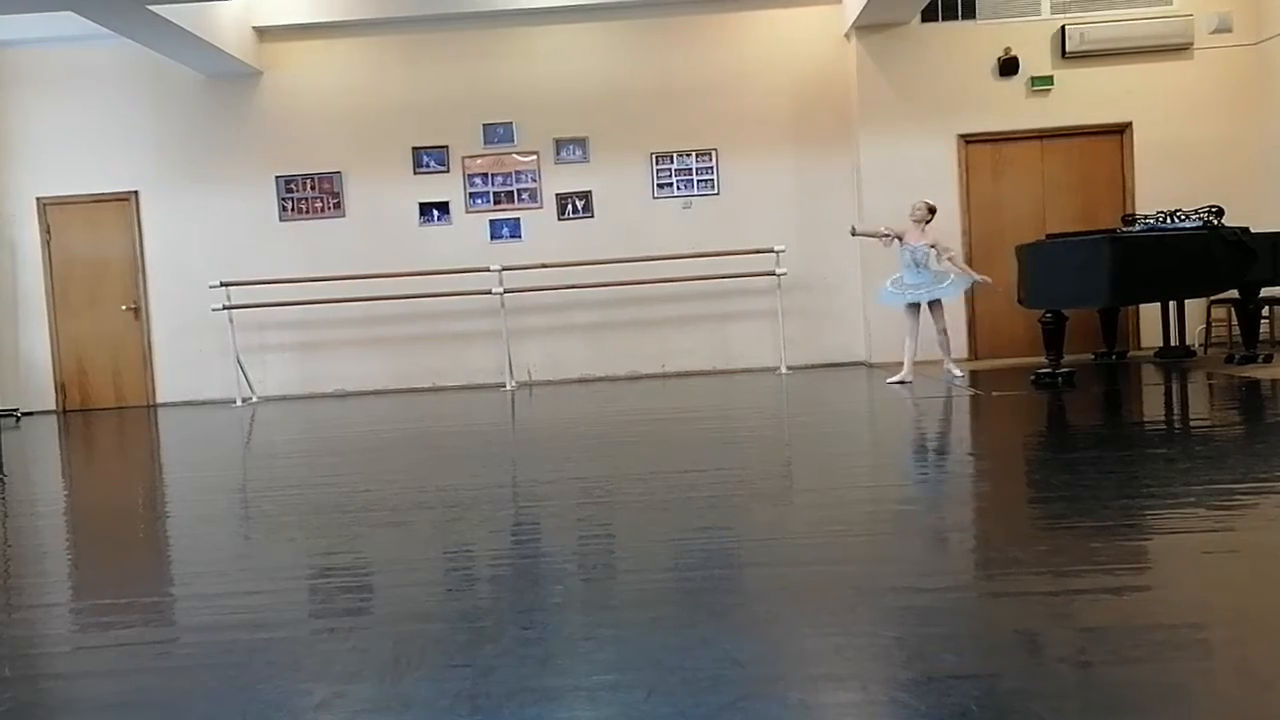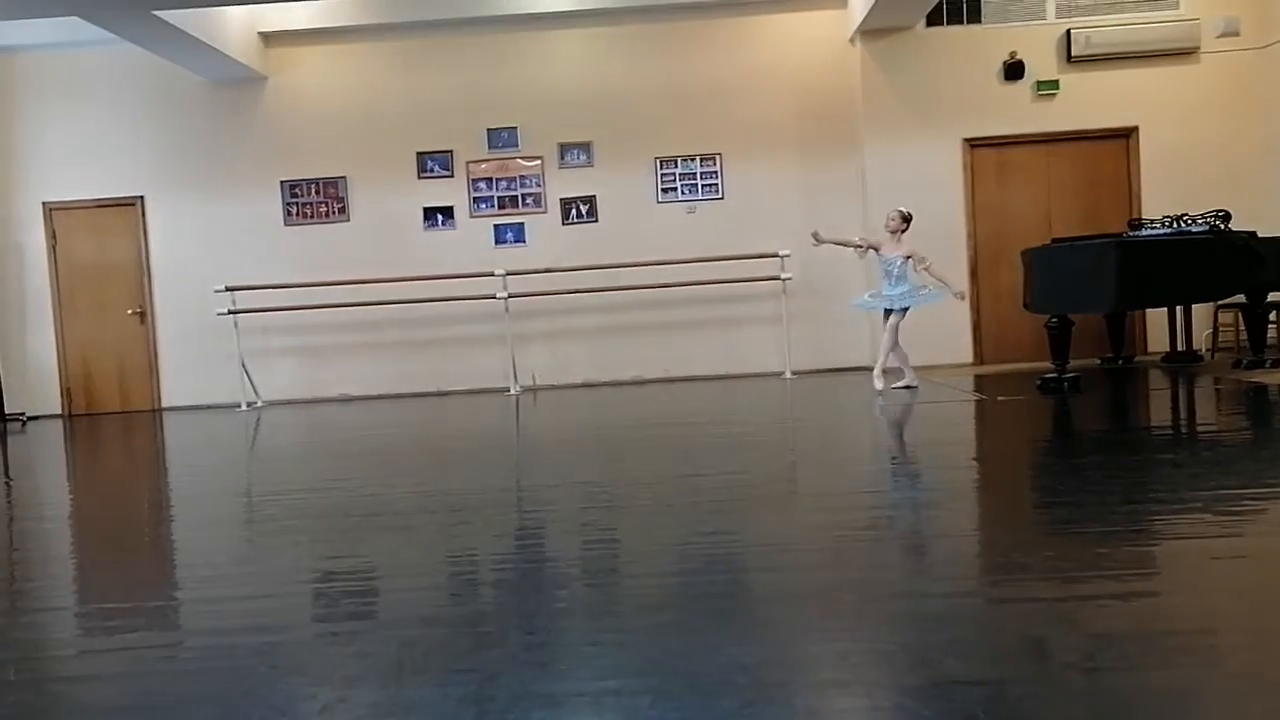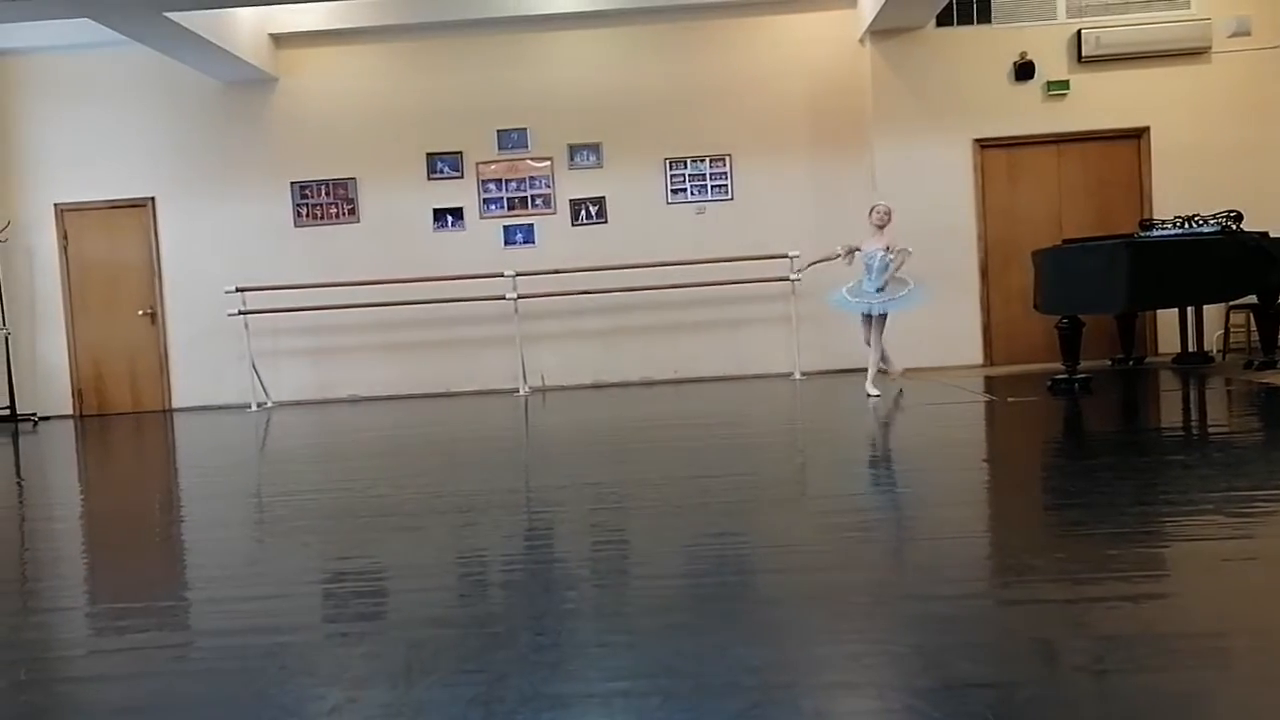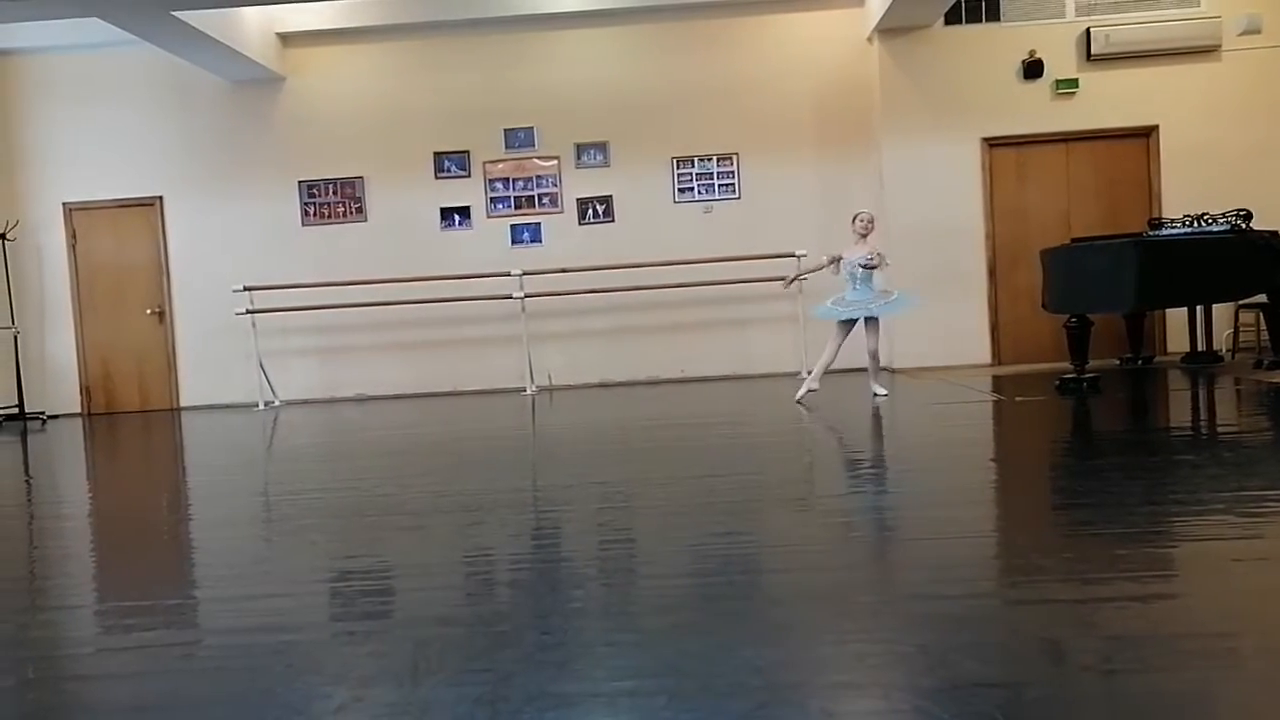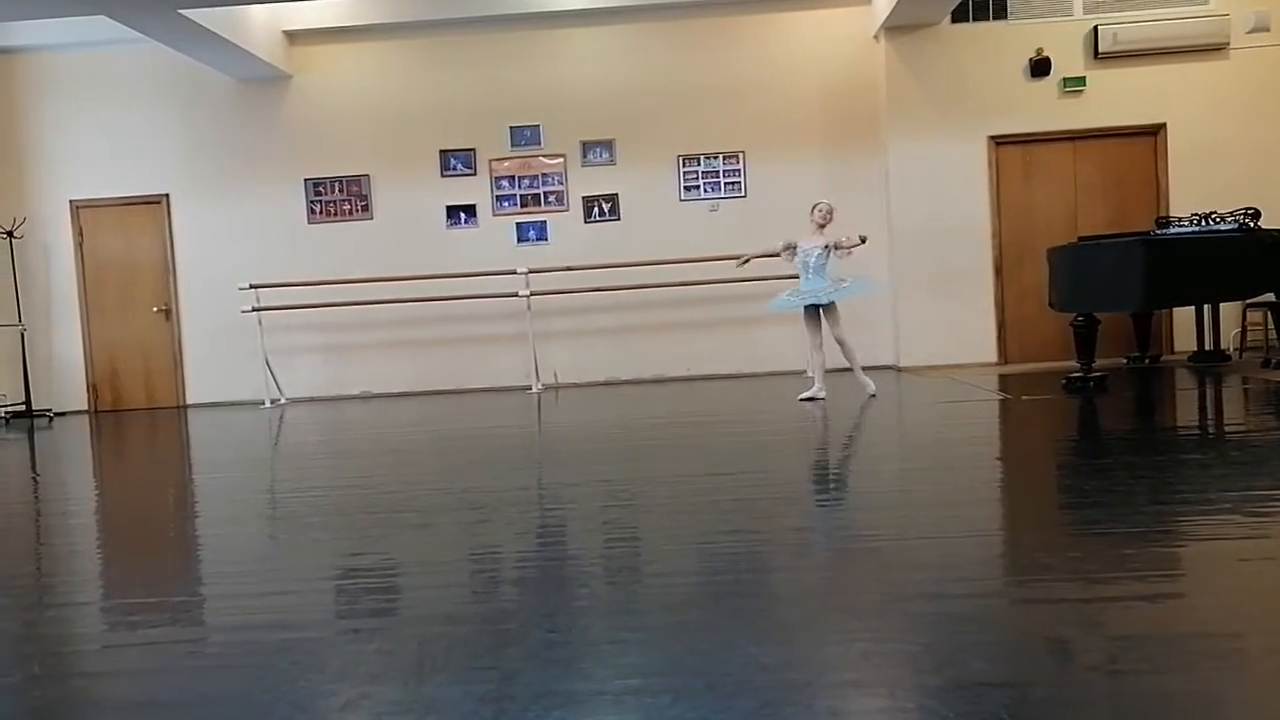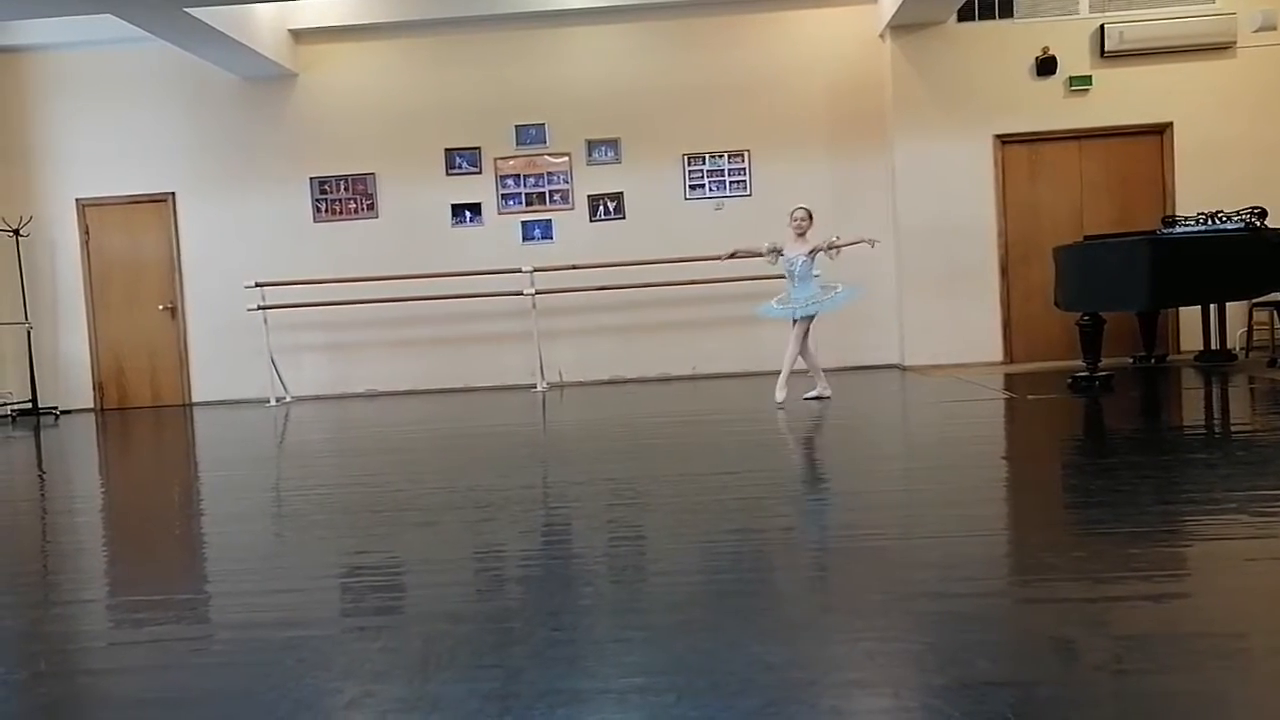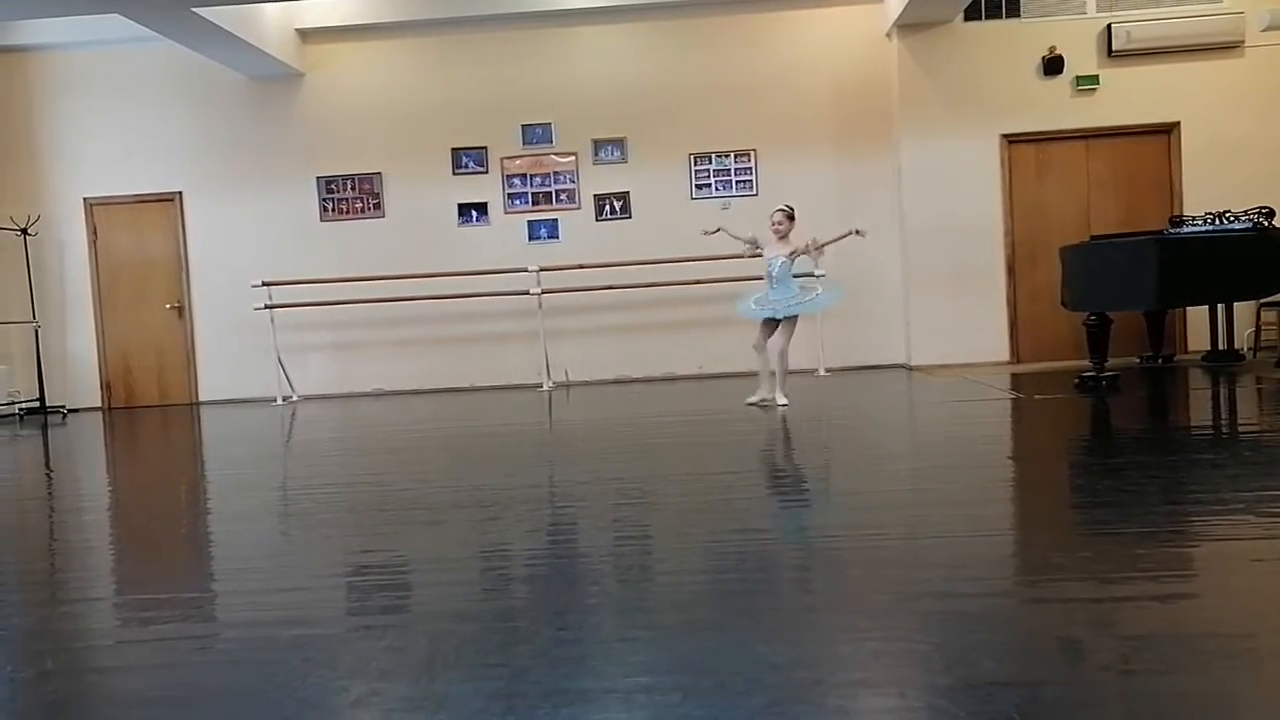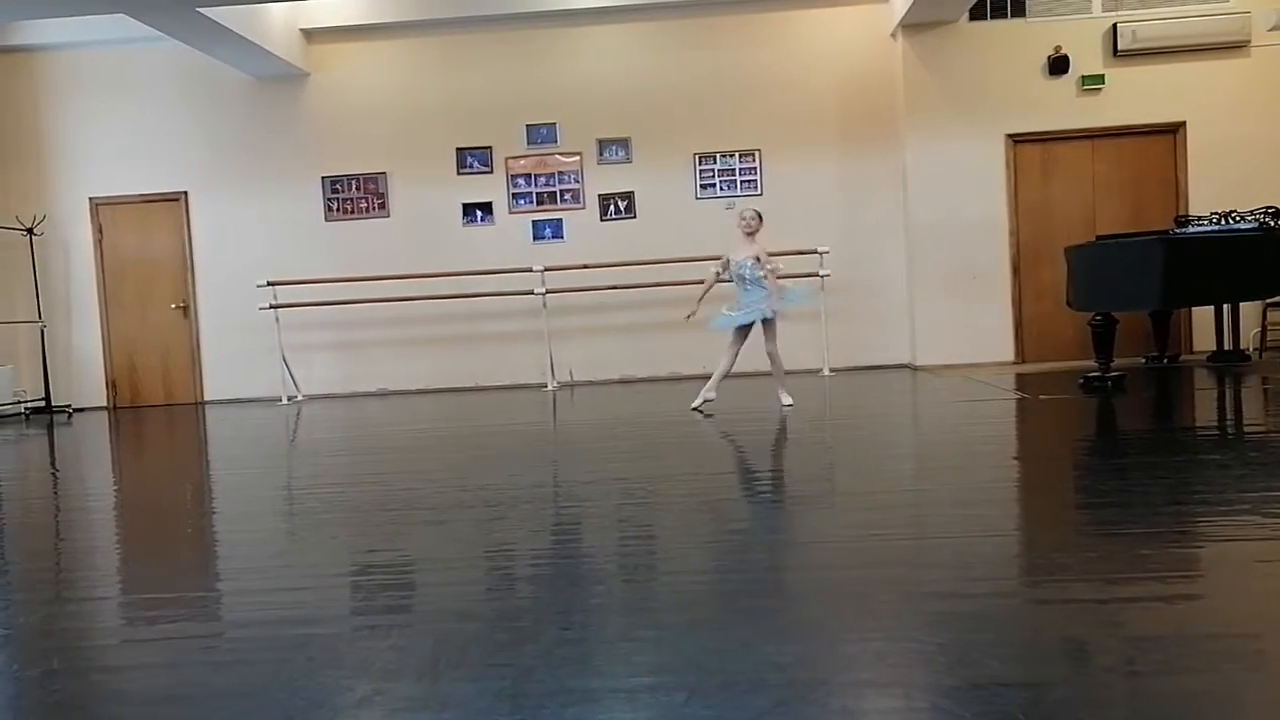
dt=0.5s
person 1, frame 1
left shoulder: (930, 240)
right shoulder: (903, 234)
left elbow: (952, 258)
right elbow: (881, 234)
left wrist: (974, 275)
right wrist: (858, 233)
left hip: (929, 284)
right hip: (909, 286)
left knee: (941, 326)
right knee: (912, 329)
left ankle: (949, 363)
right ankle: (907, 371)
person 1, frame 2
left shoulder: (907, 250)
right shoulder: (880, 246)
left elbow: (929, 269)
right elbow: (854, 243)
left wrist: (950, 288)
right wrist: (826, 240)
left hip: (904, 295)
right hip: (886, 296)
left knee: (890, 327)
right knee: (892, 337)
left ankle: (878, 371)
right ankle: (910, 376)
person 1, frame 3
left shoulder: (887, 241)
right shoulder: (863, 244)
left elbow: (901, 256)
right elbow: (838, 254)
left wrist: (888, 276)
right wrist: (812, 263)
left hip: (882, 292)
right hip: (865, 292)
left knee: (875, 337)
right knee: (868, 338)
left ankle: (870, 381)
right ankle: (890, 366)
person 1, frame 4
left shoulder: (872, 249)
right shoulder: (845, 253)
left elbow: (878, 261)
right elbow: (823, 264)
left wrist: (872, 264)
right wrist: (797, 274)
left hip: (870, 301)
right hip: (850, 302)
left knee: (872, 347)
right knee: (834, 342)
left ankle: (875, 382)
right ankle: (811, 380)
person 1, frame 5
left shoulder: (828, 241)
right shoulder: (800, 243)
left elbow: (844, 245)
right elbow: (777, 250)
left wrist: (860, 242)
right wrist: (750, 256)
left hip: (824, 290)
right hip: (806, 293)
left knee: (838, 335)
right knee: (814, 342)
left ankle: (861, 376)
right ankle: (819, 387)
person 1, frame 6
left shoulder: (812, 247)
right shoulder: (784, 247)
left elbow: (837, 244)
right elbow: (760, 251)
left wrist: (863, 239)
right wrist: (736, 251)
left hip: (811, 297)
right hip: (794, 299)
left knee: (796, 338)
right knee: (802, 344)
left ankle: (781, 384)
right ankle: (822, 386)
person 1, frame 7
left shoulder: (793, 249)
right shoulder: (766, 247)
left elbow: (822, 243)
right elbow: (741, 238)
left wrist: (850, 232)
right wrist: (719, 230)
left hip: (790, 300)
right hip: (772, 303)
left knee: (781, 347)
right knee: (759, 344)
left ankle: (779, 391)
right ankle: (765, 389)
person 1, frame 8
left shoulder: (758, 250)
right shoulder: (731, 254)
left elbow: (770, 276)
right elbow: (714, 278)
left wrist: (774, 302)
right wrist: (697, 303)
left hip: (763, 303)
right hip: (743, 305)
left knee: (771, 350)
right knee: (733, 349)
left ankle: (782, 391)
right ankle: (708, 391)
